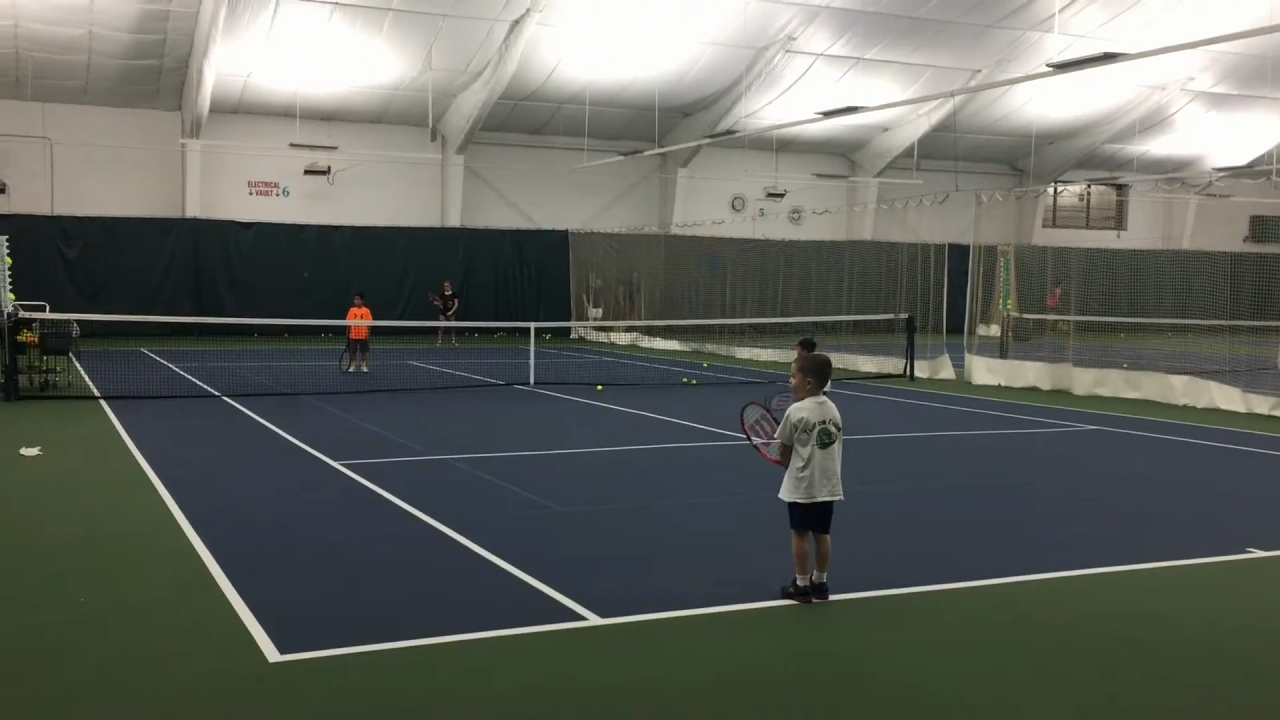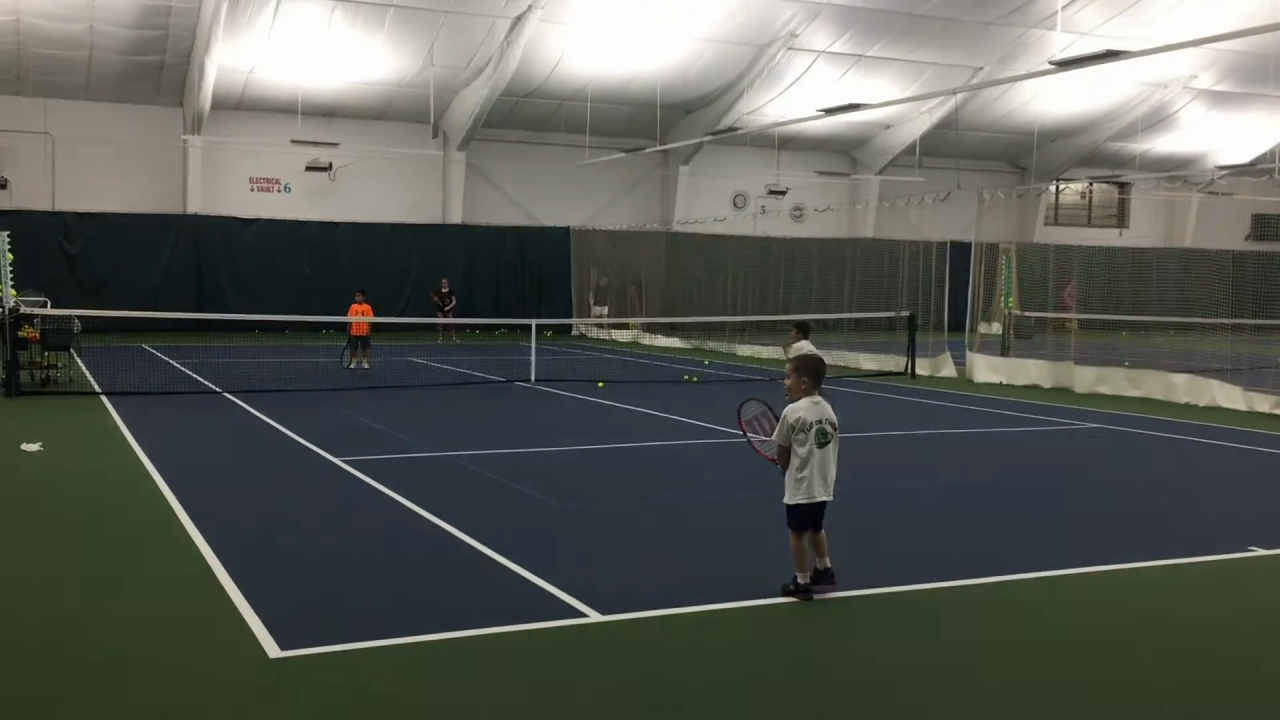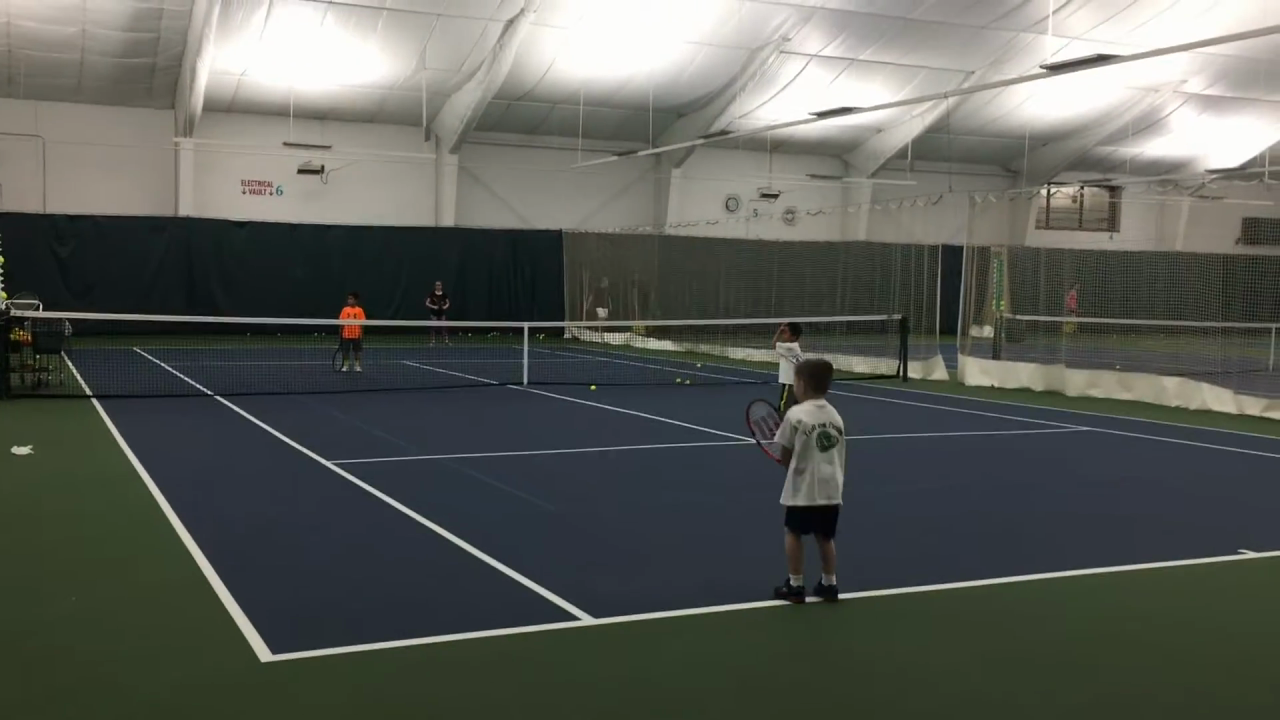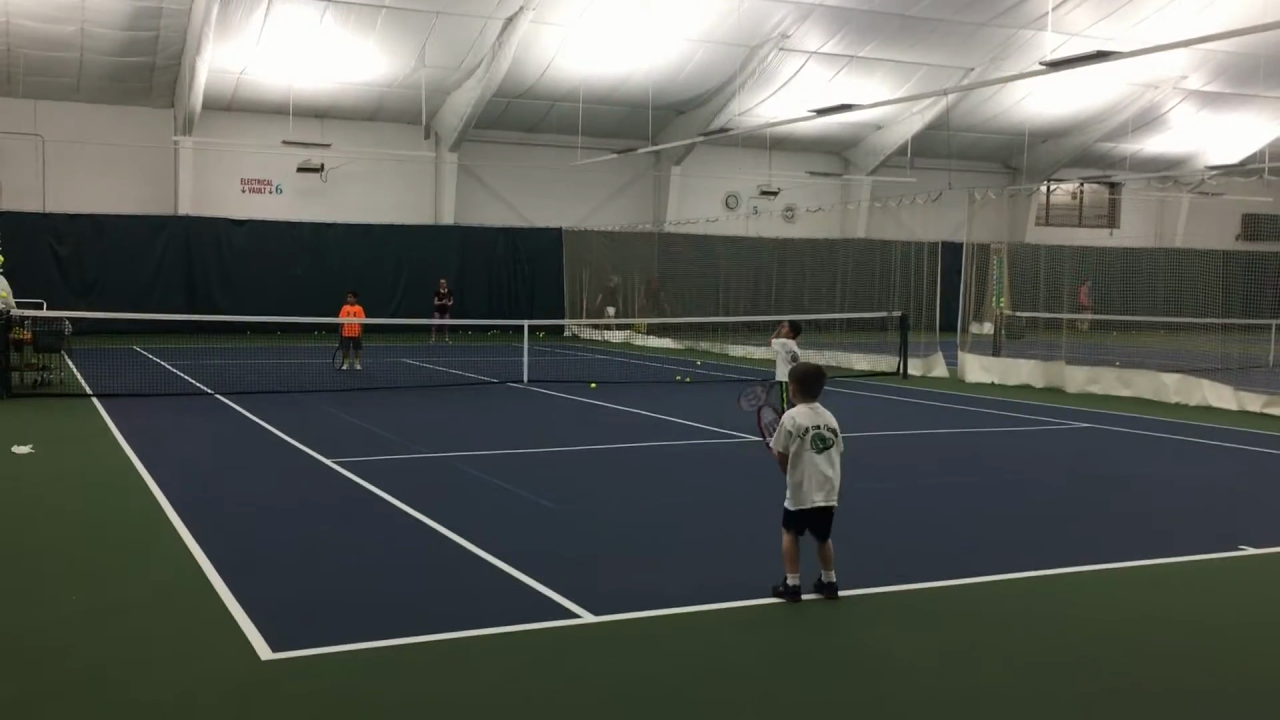
dt=0.4s
person 1, frame 1
left shoulder: (797, 411)
right shoulder: (832, 409)
left elbow: (785, 450)
right elbow: (831, 444)
left wrist: (789, 466)
left hip: (802, 486)
right hip: (828, 484)
left knee: (800, 534)
right knee: (822, 534)
left ankle: (802, 585)
right ankle: (820, 582)
person 1, frame 2
left shoulder: (793, 412)
right shoulder: (827, 409)
left elbow: (783, 452)
right elbow: (828, 446)
left wrist: (786, 470)
left hip: (802, 485)
right hip: (823, 483)
left knee: (798, 532)
right knee: (816, 527)
left ankle: (802, 583)
right ankle: (824, 569)
person 1, frame 3
left shoulder: (796, 414)
right shoulder: (835, 415)
left elbow: (786, 454)
right elbow: (838, 451)
left wrist: (790, 469)
left hip: (803, 488)
right hip: (831, 489)
left knee: (793, 533)
right knee: (825, 536)
left ankle: (795, 586)
right ankle: (829, 584)
person 1, frame 4
left shoulder: (791, 418)
right shoulder: (830, 418)
left elbow: (782, 459)
right elbow: (837, 453)
left wrist: (790, 474)
left hip: (801, 491)
right hip: (828, 491)
left knee: (790, 533)
right knee: (823, 536)
left ankle: (792, 584)
right ankle: (829, 581)
